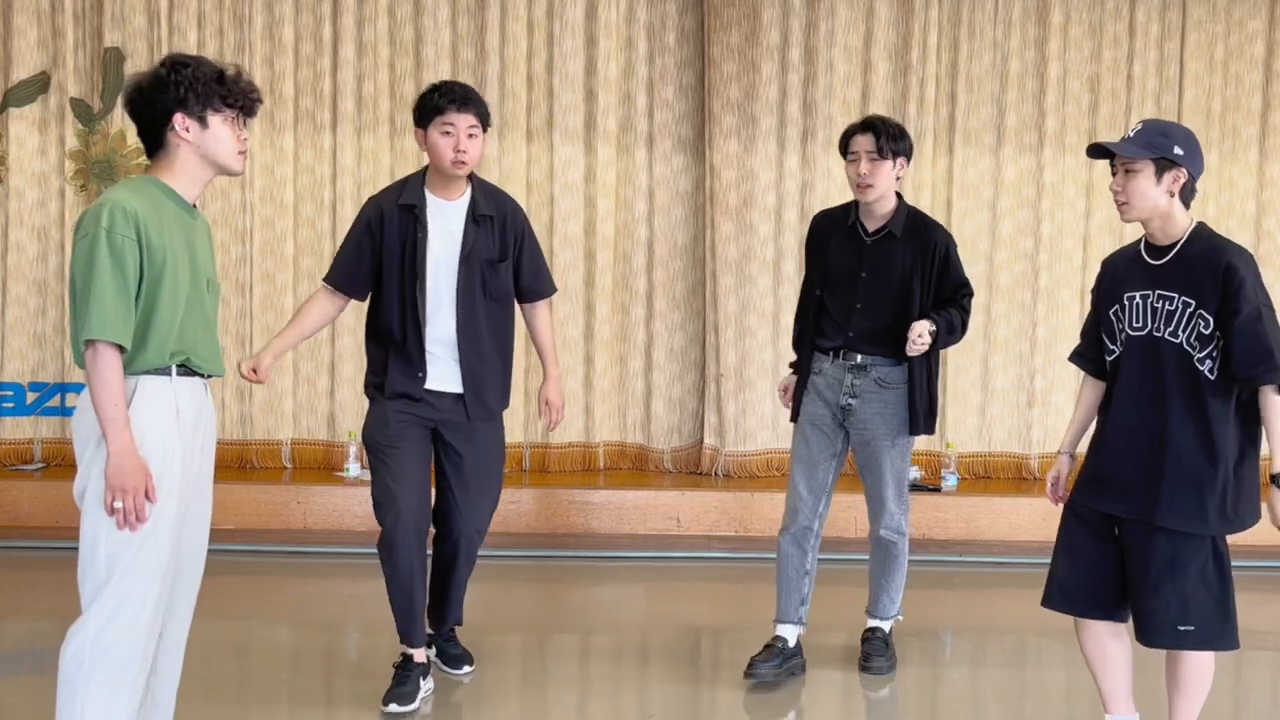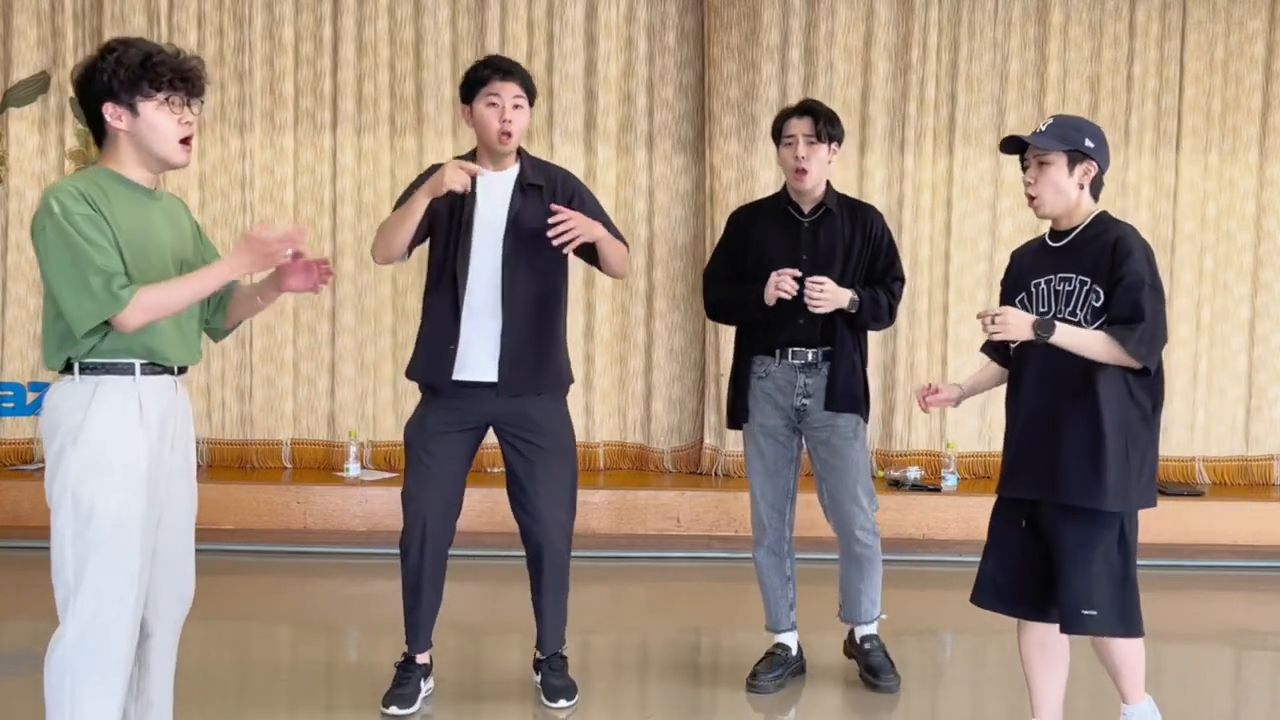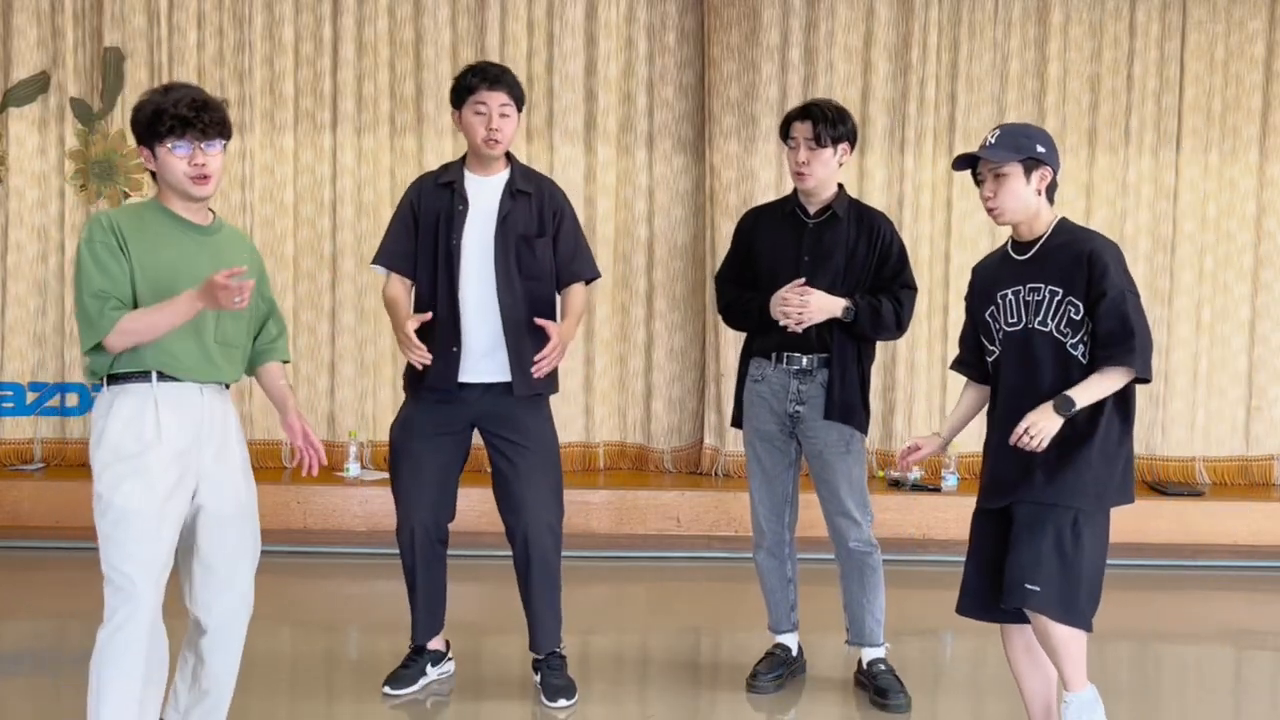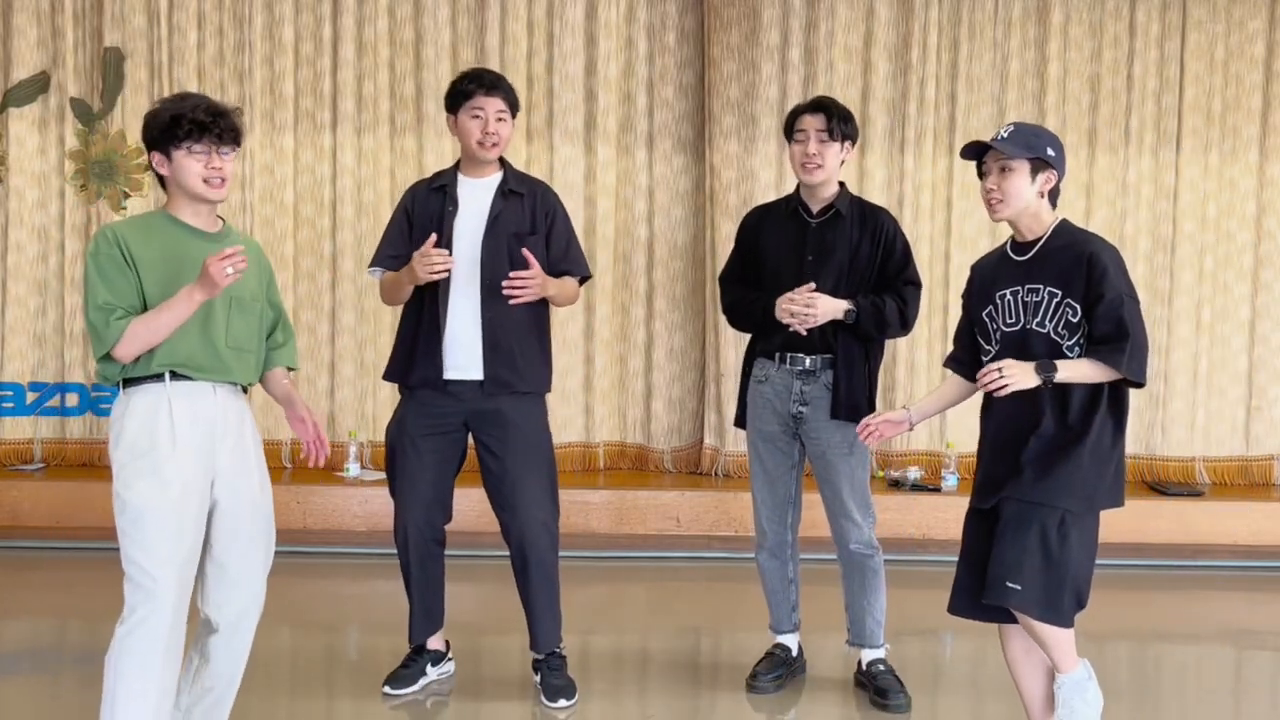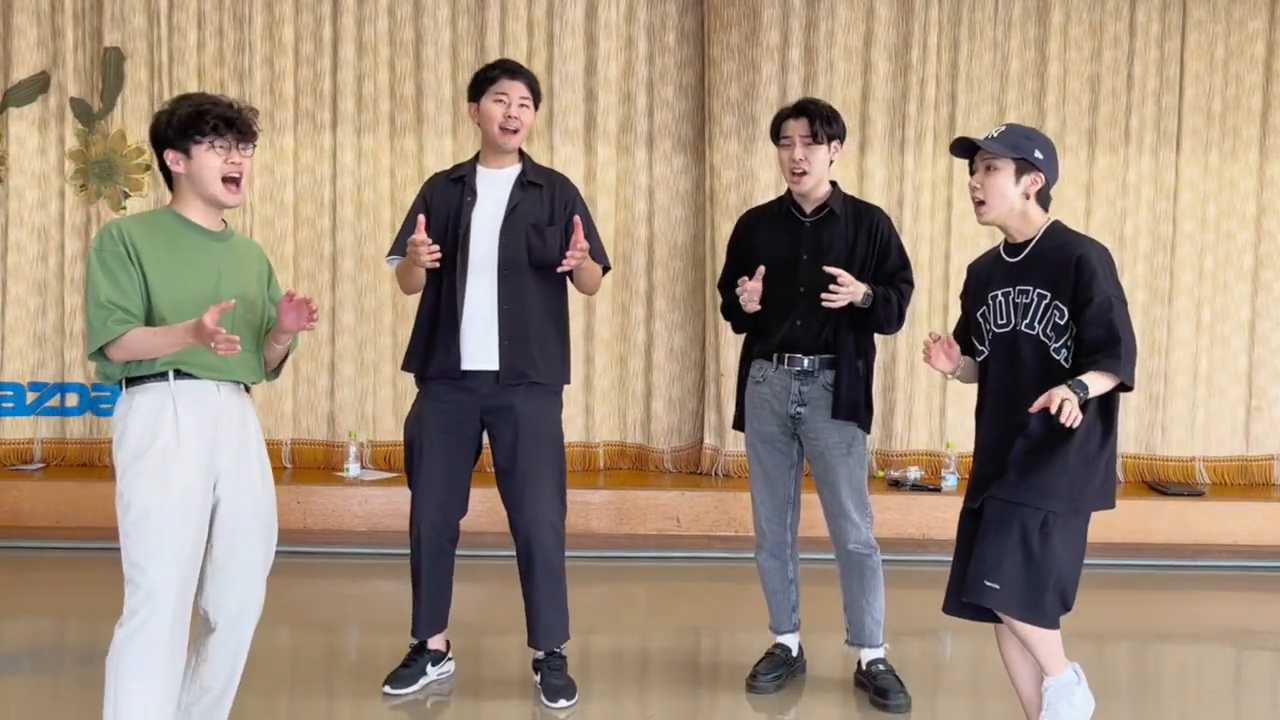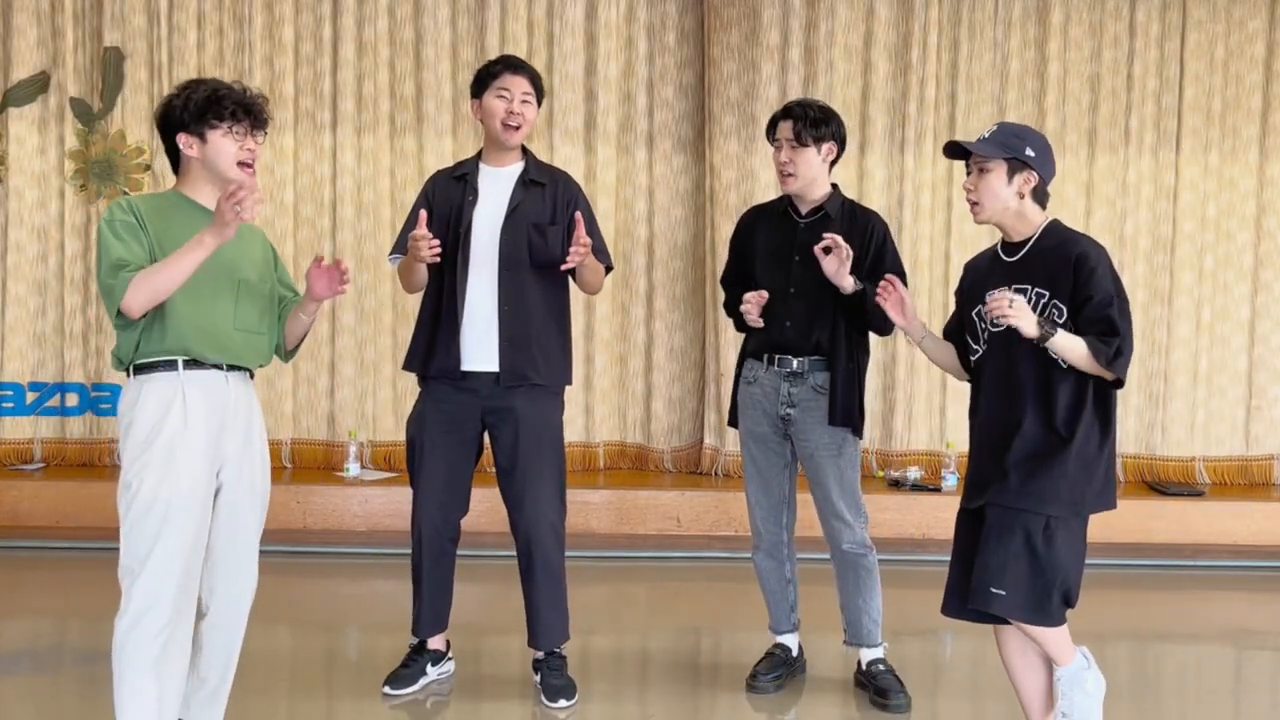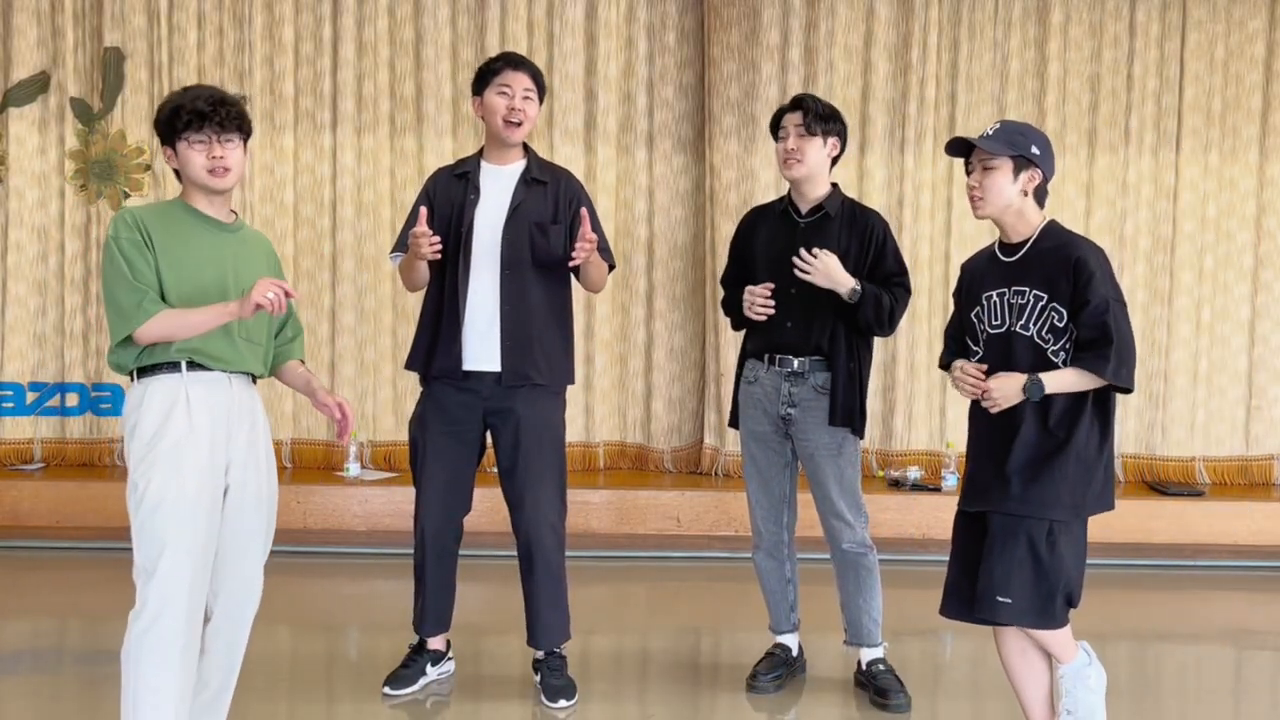
dt=0.7s
person 1, frame 1
left shoulder: (504, 214)
right shoulder: (385, 211)
left elbow: (535, 299)
right elbow: (336, 292)
left wrist: (551, 374)
right wrist: (274, 349)
left hip: (476, 397)
right hip: (400, 395)
left knee: (465, 525)
right knee: (402, 520)
left ankle: (443, 627)
right ankle: (414, 657)
person 1, frame 2
left shoulder: (558, 187)
right shoulder: (439, 182)
left elbow: (622, 265)
right elbow: (382, 252)
left wrist: (595, 237)
right wrist: (430, 191)
left hip: (533, 386)
right hip: (449, 385)
left knee: (548, 523)
right knee: (424, 520)
left ankle: (551, 655)
right ankle: (417, 660)
person 1, frame 3
left shoulder: (543, 196)
right shoulder: (427, 193)
left elbow: (576, 280)
right elbow: (395, 276)
left wrist: (566, 328)
right wrist: (403, 323)
left hip: (517, 387)
right hip: (437, 384)
left knee: (536, 521)
right knee: (419, 518)
left ankle: (548, 654)
right ankle: (430, 647)
person 1, frame 4
left shoulder: (536, 199)
right shoulder: (422, 198)
left elbow: (572, 287)
right elbow: (387, 291)
left wrist: (543, 286)
right wrist: (411, 274)
left hip: (511, 387)
right hip: (431, 385)
left knee: (532, 520)
right knee: (416, 518)
left ankle: (548, 655)
right ankle: (430, 647)
person 1, frame 5
left shoulder: (555, 191)
right shoulder: (442, 189)
left elbow: (591, 283)
right elbow: (406, 283)
left wrist: (580, 261)
right wrist: (414, 259)
left hip: (527, 381)
right hip: (447, 377)
left knee: (539, 518)
right knee: (431, 514)
left ankle: (549, 654)
right ankle: (431, 646)
person 1, frame 6
left shoulder: (558, 190)
right shoulder: (444, 187)
left elbow: (595, 283)
right elbow: (409, 282)
left wrist: (583, 260)
right wrist: (416, 257)
left hip: (529, 381)
right hip: (448, 377)
left knee: (539, 519)
right knee: (432, 514)
left ankle: (549, 654)
right ankle: (431, 646)
person 1, frame 7
left shoulder: (560, 188)
right shoulder: (445, 184)
left elbow: (598, 282)
right elbow: (411, 281)
left wrist: (587, 258)
right wrist: (417, 255)
left hip: (530, 380)
right hip: (451, 376)
left knee: (540, 519)
right knee: (435, 514)
left ankle: (550, 654)
right ankle: (432, 646)
person 2, frame 1
left shoulder: (194, 221)
right shoulder: (121, 211)
right elbow: (101, 340)
right wrist: (121, 448)
left hip: (193, 412)
right hip: (140, 412)
left knee: (171, 599)
right knee: (123, 603)
person 2, frame 2
left shoulder: (173, 210)
right shoulder: (71, 202)
left elbow: (218, 316)
right elbow: (125, 310)
left wrist: (274, 286)
right wrist: (231, 264)
left hip: (169, 406)
right hip: (102, 407)
left knee: (166, 595)
right knee: (102, 607)
person 2, frame 3
left shoulder: (239, 245)
right shoulder: (112, 229)
left elbow: (262, 343)
right elbow: (113, 332)
left wrist: (289, 410)
right wrist: (199, 298)
left hip: (217, 421)
right hip: (141, 417)
left knee: (229, 596)
right knee: (137, 598)
person 2, frame 4
left shoulder: (248, 252)
right shoulder: (120, 239)
left elbow: (271, 350)
right elbow: (121, 343)
left wrist: (293, 404)
right wrist: (198, 289)
left hip: (234, 421)
right hip: (159, 416)
left knee: (240, 596)
right knee: (159, 594)
person 2, frame 5
left shoulder: (251, 256)
right shoulder: (126, 236)
right elbow: (116, 342)
left wrist: (283, 332)
right wrist: (192, 333)
left hip: (238, 419)
right hip: (162, 414)
left knee: (240, 595)
right knee: (159, 592)
person 2, frame 6
left shoulder: (256, 240)
right shoulder: (133, 214)
left elbow: (283, 338)
right elbow: (133, 298)
left wrist: (313, 300)
right wrist: (213, 234)
left hip: (240, 405)
right hip: (169, 399)
left knee: (231, 584)
right knee: (160, 582)
person 2, frame 7
left shoulder: (260, 246)
right shoulder: (137, 226)
left elbow: (279, 347)
right elbow: (143, 325)
left wrist: (316, 391)
right wrist: (236, 307)
left hip: (245, 411)
right hip: (172, 404)
left knee: (237, 588)
right knee: (172, 586)
person 3, frame 1
left shoulder: (929, 238)
right shoulder: (825, 228)
left elbow: (958, 307)
left wrist: (931, 329)
right wrist: (799, 366)
left hip: (888, 385)
right hip: (824, 379)
left knee: (888, 517)
right knee: (801, 513)
left ankle: (879, 627)
right ankle: (788, 637)
person 3, frame 2
left shoulder: (863, 221)
right shoulder: (749, 221)
left elbow: (889, 300)
right elbow: (714, 298)
left wrist: (847, 298)
right wrist: (761, 295)
left hip: (834, 381)
right hip: (766, 381)
left knee: (857, 517)
right knee: (769, 522)
left ankle: (863, 633)
right ankle: (785, 643)
person 3, frame 3
left shoulder: (872, 228)
right shoulder: (759, 223)
left elbow: (898, 311)
right elbow: (727, 299)
left wrist: (838, 307)
right wrist: (769, 306)
left hip: (833, 388)
right hip: (765, 383)
left knee: (853, 528)
right knee: (770, 525)
left ankle: (871, 657)
right ankle: (785, 644)
person 3, frame 4
left shoulder: (875, 225)
right shoulder: (762, 223)
left elbow: (903, 308)
right elbow: (732, 301)
left wrist: (841, 309)
right wrist: (773, 308)
left hip: (837, 388)
right hip: (769, 383)
left knee: (855, 530)
right knee: (772, 525)
left ankle: (872, 657)
right ankle: (785, 644)
person 3, frame 5
left shoulder: (868, 222)
right shoulder: (755, 224)
left elbow: (897, 307)
right elbow: (730, 310)
left wrist: (862, 294)
right wrist: (744, 304)
left hip: (835, 387)
right hip: (767, 385)
left knee: (853, 529)
right knee: (771, 526)
left ankle: (871, 657)
right ankle: (786, 644)
person 3, frame 6
left shoulder: (862, 226)
right shoulder: (755, 223)
left elbow: (890, 313)
right elbow: (731, 293)
left wrist: (848, 284)
right wrist: (743, 309)
left hip: (825, 389)
right hip: (759, 385)
left knee: (847, 528)
right knee: (768, 525)
left ankle: (871, 657)
right ankle: (785, 644)
person 3, frame 7
left shoulder: (863, 225)
right shoulder: (757, 223)
left elbow: (891, 312)
right elbow: (729, 296)
left wrist: (846, 285)
right wrist: (743, 305)
left hip: (826, 390)
right hip: (760, 386)
left knee: (847, 529)
right knee: (768, 526)
left ankle: (871, 657)
right ankle: (785, 644)
person 4, frame 1
left shoulder: (1227, 267)
right shoulder: (1117, 269)
right wrist: (1067, 448)
left hip: (1191, 479)
right hip: (1111, 473)
left knee: (1185, 618)
right knee: (1090, 601)
person 4, frame 2
left shoulder: (1122, 247)
right shoulder: (1025, 260)
left elbow: (1139, 345)
left wrist: (1043, 328)
right wrist: (958, 391)
left hip: (1098, 462)
right hip: (1030, 460)
left knee: (1098, 600)
right knee: (1030, 599)
person 4, frame 3
left shoulder: (1094, 256)
right shoulder: (988, 273)
left elbow: (1128, 359)
left wrist: (1061, 406)
right wrist: (941, 437)
left hip: (1076, 461)
right hip: (1007, 463)
left knee: (1044, 589)
right knee: (1007, 603)
person 4, frame 4
left shoulder: (1093, 258)
right shoulder: (987, 272)
left elbow: (1124, 357)
left wrist: (1042, 371)
right wrist: (913, 415)
left hip: (1070, 459)
right hip: (1002, 459)
left knee: (1026, 586)
right knee: (1000, 602)
person 4, frame 5
left shoulder: (1083, 260)
right shoulder: (983, 272)
left elbow: (1117, 362)
left wrist: (1076, 390)
right wrist: (953, 364)
left hip: (1061, 462)
right hip: (997, 458)
left knee: (1010, 587)
right knee: (1003, 603)
person 4, frame 6
left shoulder: (1081, 257)
right shoulder: (980, 271)
left elbow: (1111, 357)
left wrist: (1040, 327)
right wrist: (912, 326)
left hip: (1057, 462)
right hip: (994, 461)
left knee: (1014, 592)
right knee: (997, 605)
left ankle: (1076, 671)
person 4, frame 7
left shoulder: (1080, 260)
right shoulder: (977, 270)
left elbow: (1113, 362)
left wrist: (1031, 384)
right wrist: (960, 373)
left hip: (1056, 466)
right hip: (991, 464)
left knee: (1021, 600)
right knee: (998, 609)
left ankle: (1078, 667)
